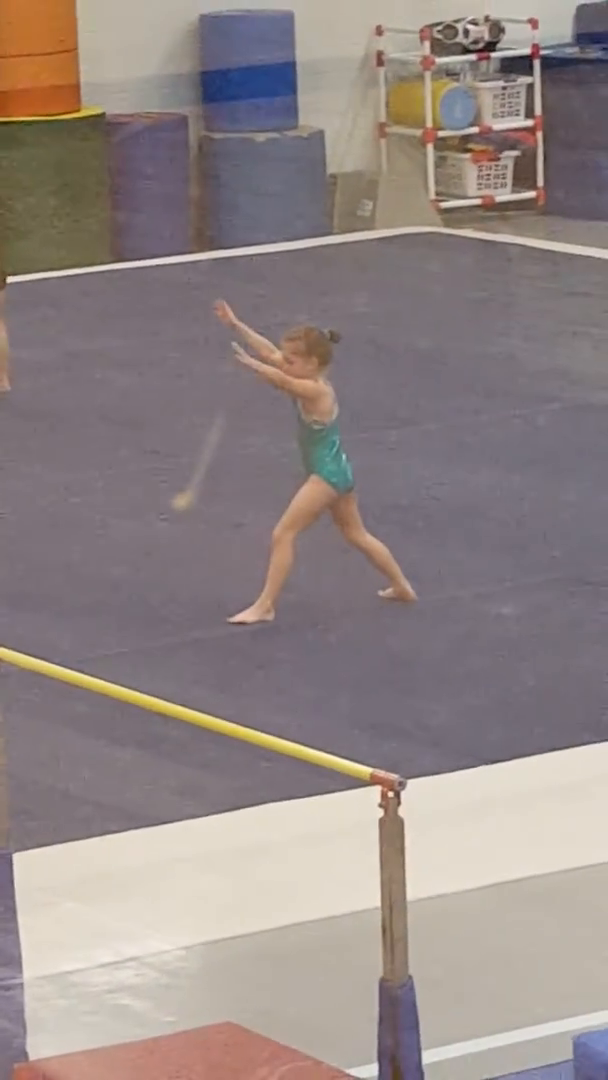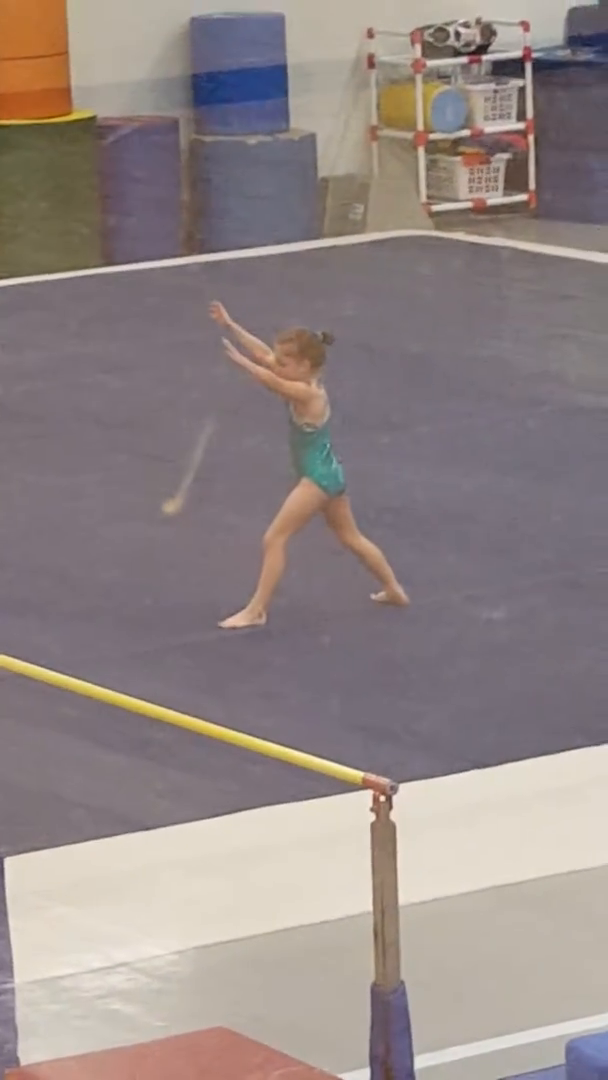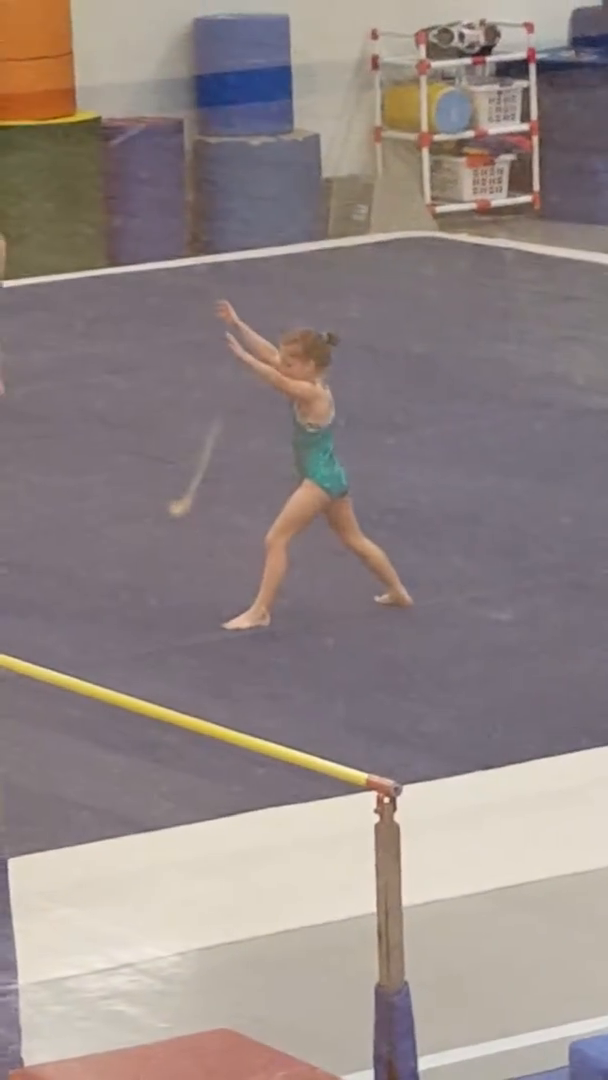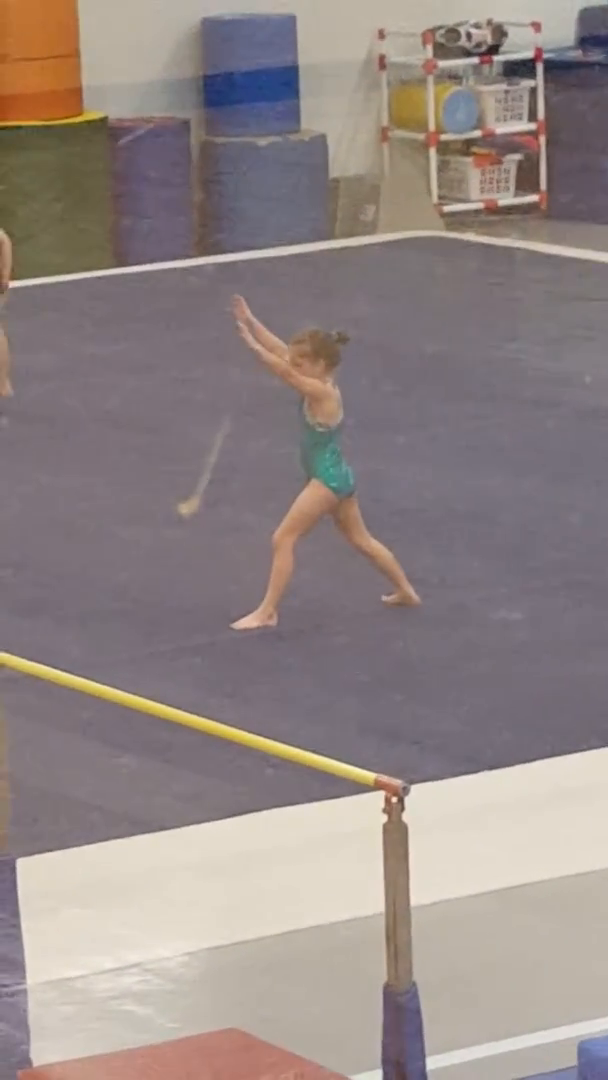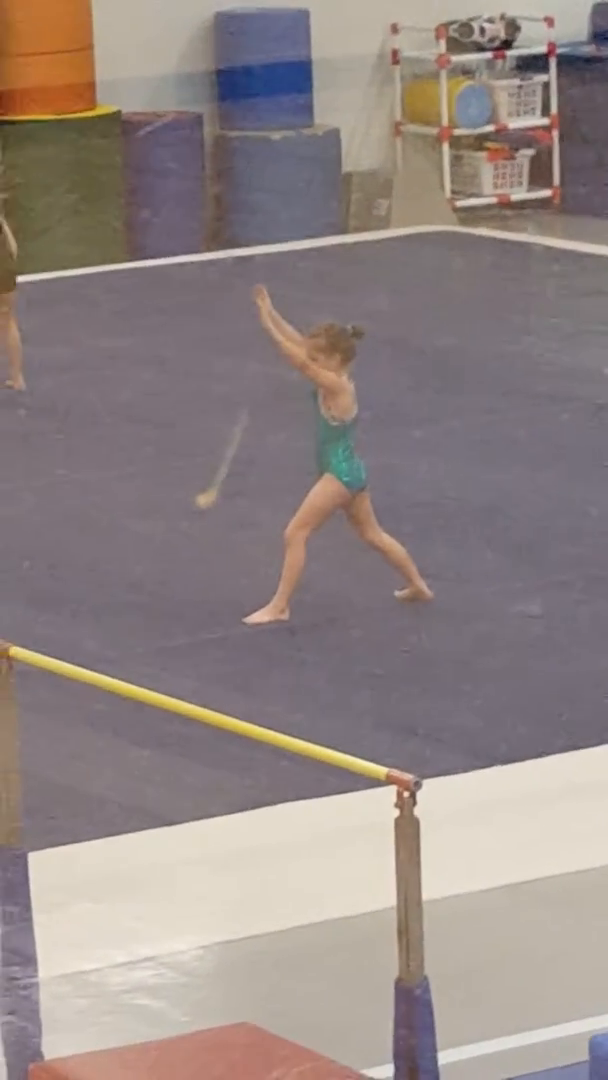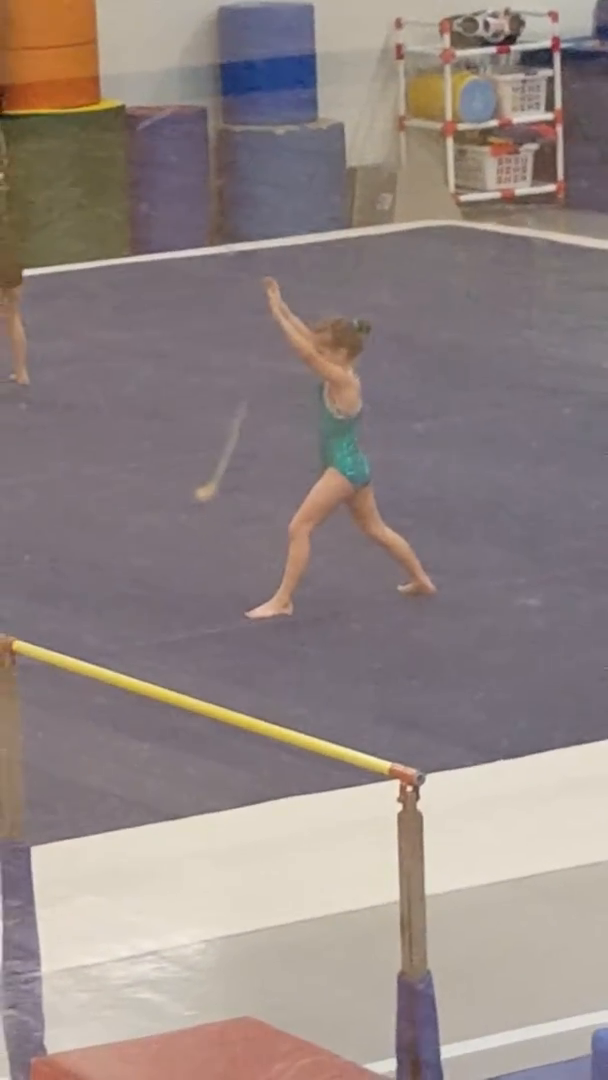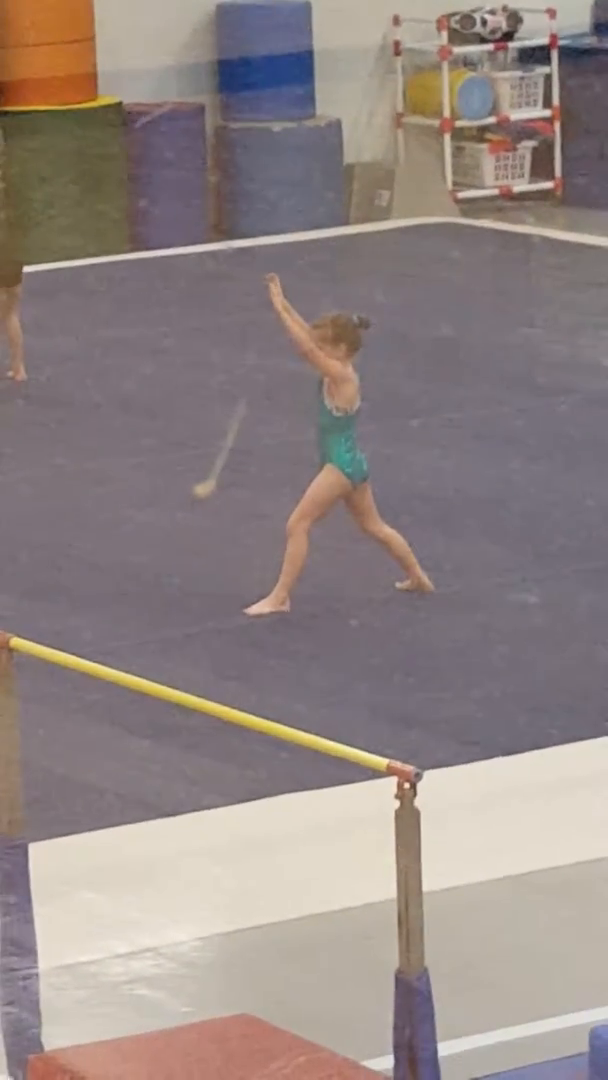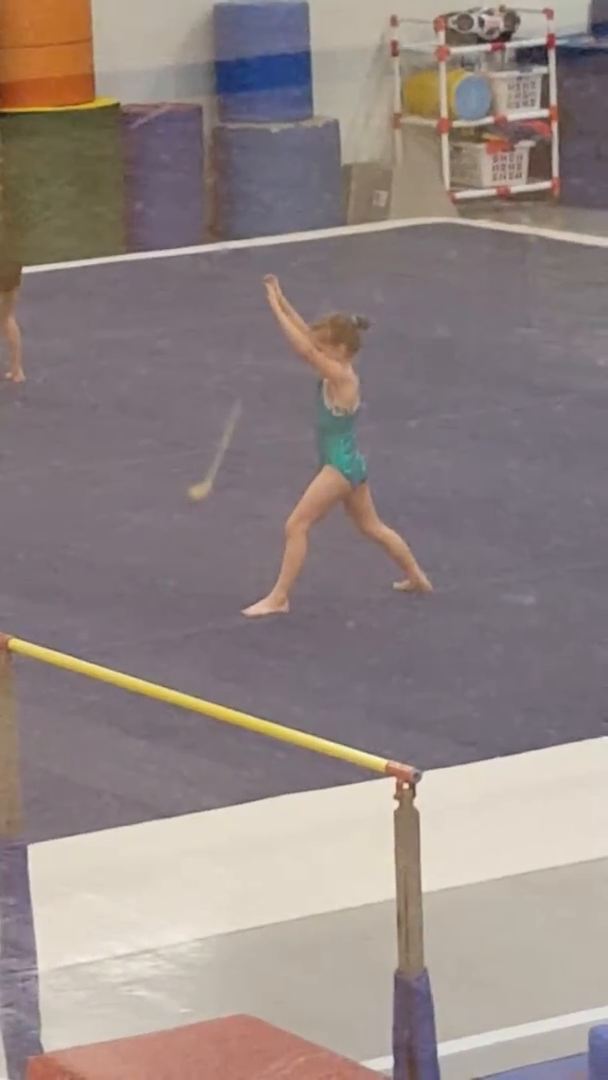
dt=0.2s
person 1, frame 1
left shoulder: (316, 391)
right shoulder: (309, 382)
left elbow: (280, 380)
right elbow: (270, 352)
left wrist: (248, 362)
right wrist: (235, 324)
left hip: (326, 475)
right hip: (336, 470)
left knee: (282, 535)
right knee: (357, 536)
left ankle: (264, 607)
right ankle: (402, 587)
person 1, frame 2
left shoulder: (308, 394)
right shoulder: (304, 385)
left elbow: (272, 382)
right elbow: (264, 354)
left wrist: (238, 359)
right wrist: (230, 326)
left hip: (317, 478)
right hip: (327, 474)
left knee: (274, 539)
right knee: (351, 538)
left ankle: (256, 611)
right ankle: (394, 590)
person 1, frame 3
left shoulder: (313, 394)
right shoulder: (309, 385)
left elbow: (275, 379)
right elbow: (270, 355)
left wrist: (240, 353)
right wrist: (236, 324)
left hip: (320, 479)
right hip: (329, 476)
left knee: (276, 539)
right knee: (354, 540)
left ankle: (259, 612)
right ankle: (398, 592)
person 1, frame 4
left shoulder: (322, 393)
right shoulder: (318, 384)
left elbow: (284, 372)
right elbow: (283, 353)
left wrist: (250, 342)
right wrist: (251, 321)
left hip: (327, 479)
right hip: (335, 475)
left knee: (282, 539)
right knee: (361, 540)
left ankle: (267, 612)
right ankle: (406, 592)
person 1, frame 5
left shoulder: (337, 386)
right shoulder: (333, 378)
left elbow: (300, 362)
right elbow: (300, 346)
left wrist: (269, 327)
right wrist: (272, 314)
left hip: (339, 474)
right hip: (347, 470)
left knee: (295, 534)
right knee: (373, 535)
left ankle: (279, 606)
right ankle: (418, 586)
person 1, frame 6
left shoulder: (343, 380)
right shoulder: (338, 373)
left elbow: (307, 354)
right elbow: (308, 339)
left wrist: (278, 317)
right wrist: (280, 307)
left hip: (343, 468)
right hip: (351, 465)
left knee: (299, 528)
right knee: (376, 530)
left ankle: (282, 601)
right ankle: (421, 581)
person 1, frame 7
left shoulder: (342, 376)
right shoulder: (337, 369)
left elbow: (306, 349)
right elbow: (309, 336)
left wrist: (280, 310)
right wrist: (283, 302)
left hip: (340, 465)
right hip: (349, 461)
left knee: (297, 525)
right knee: (374, 526)
left ankle: (279, 598)
right ankle: (419, 578)
person 1, frame 8
left shoulder: (342, 377)
right shoulder: (337, 369)
left elbow: (305, 350)
right elbow: (308, 336)
left wrist: (277, 312)
right wrist: (282, 302)
left hip: (340, 466)
right hip: (348, 462)
left knee: (296, 526)
right knee: (372, 527)
left ankle: (278, 598)
right ankle: (417, 578)
